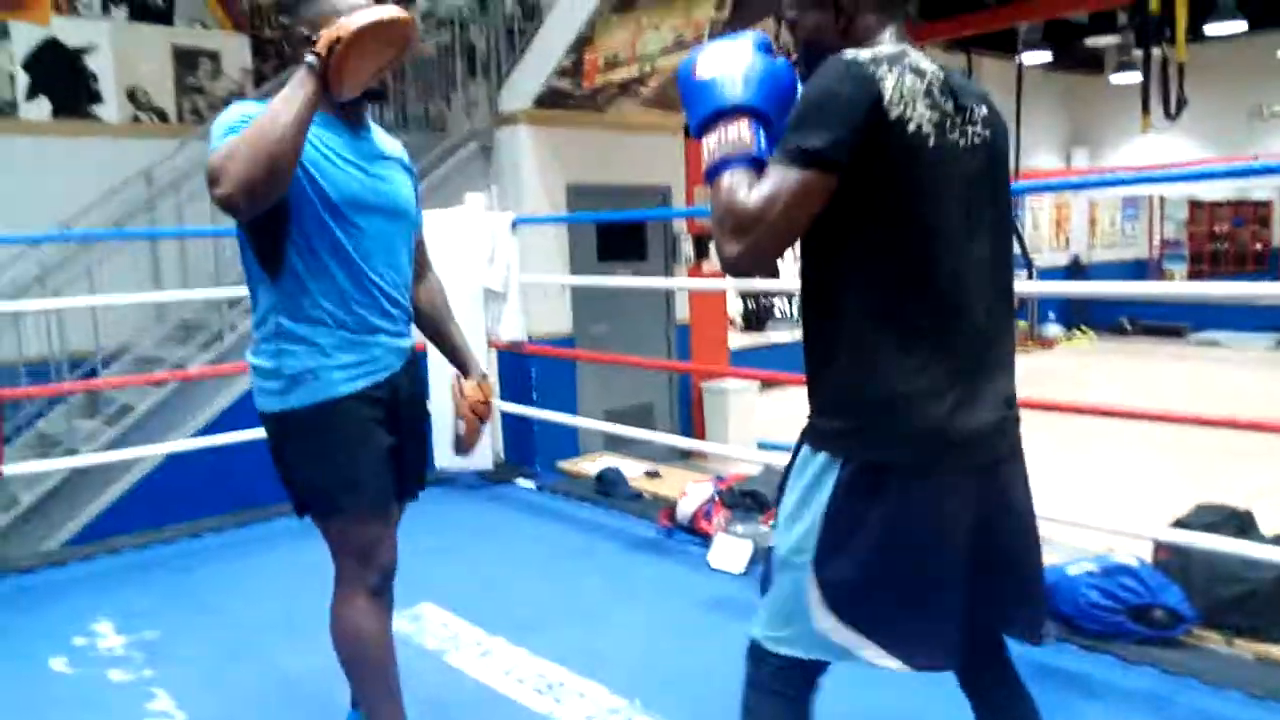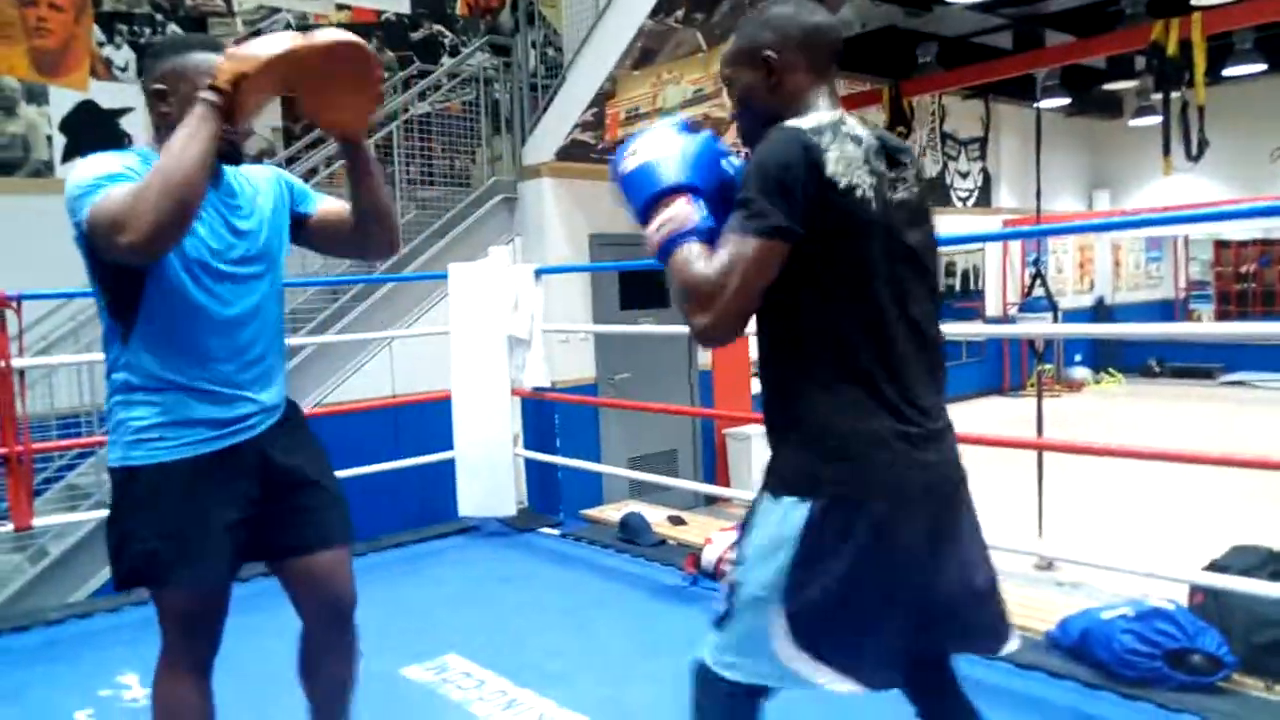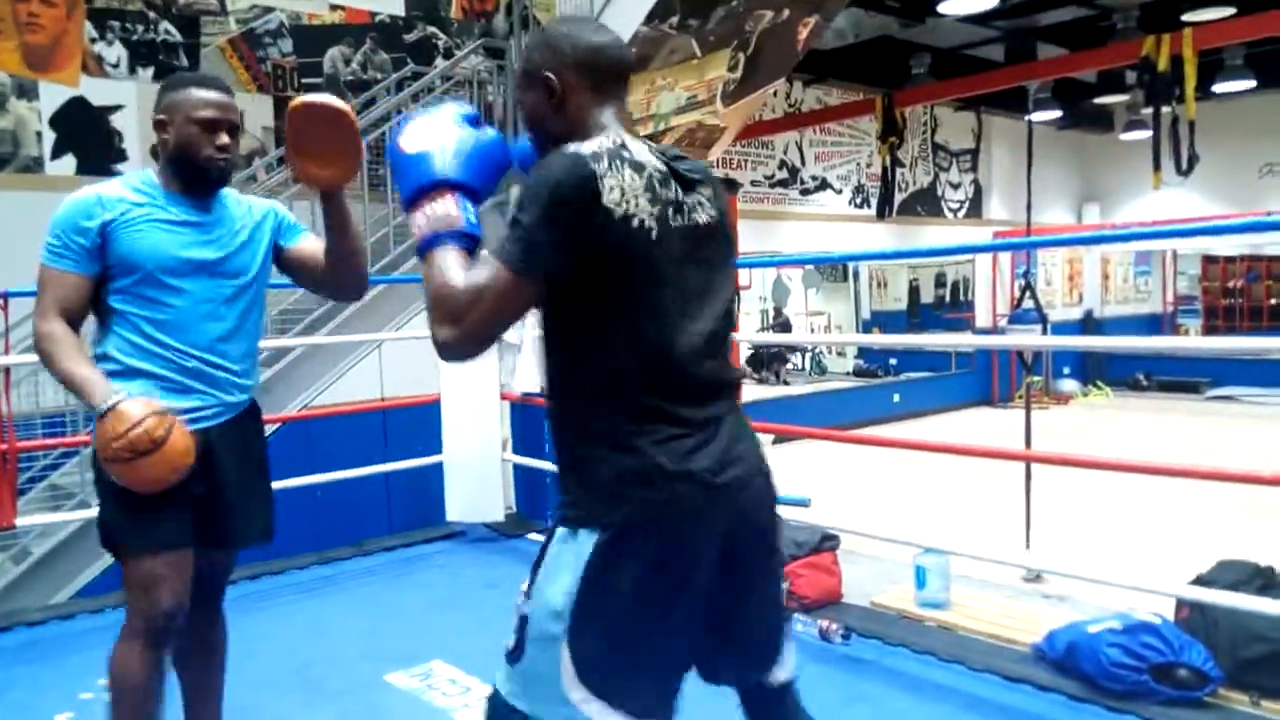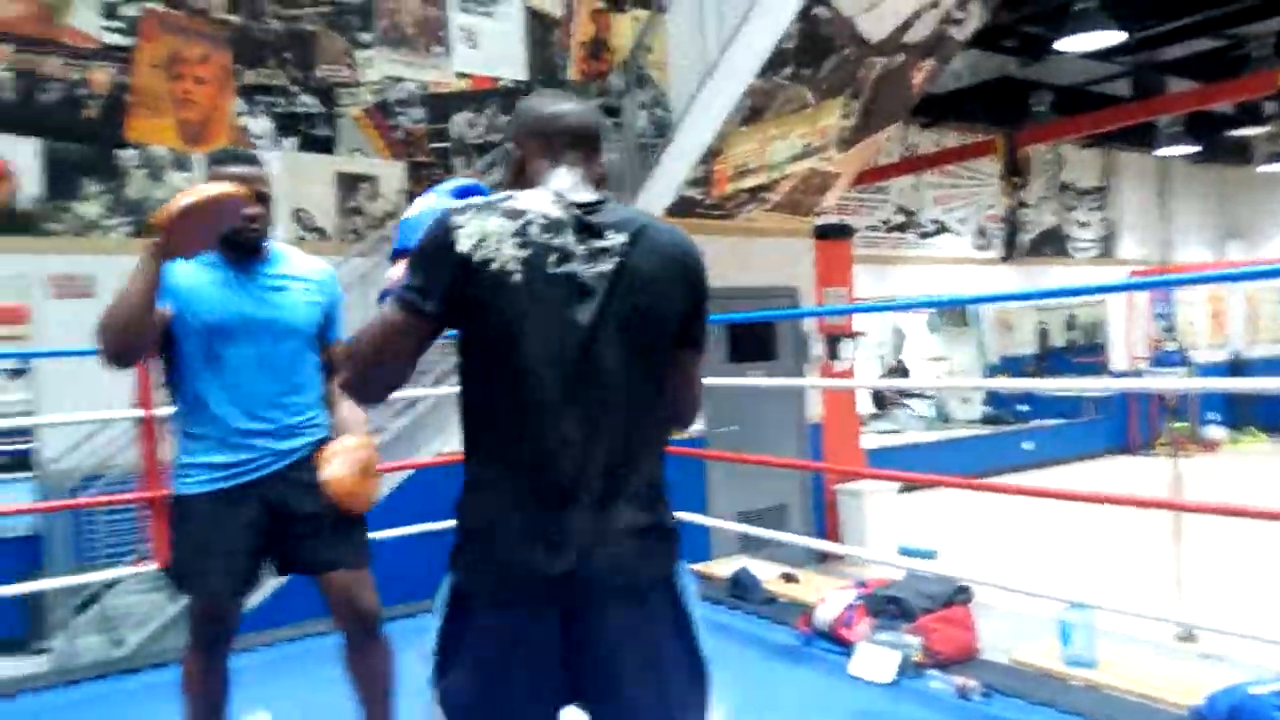
dt=1s
person 1, frame 1
left shoulder: (850, 85)
right shoulder: (977, 111)
left elbow: (749, 243)
left wrist: (726, 123)
left hip: (878, 441)
right hip: (981, 437)
right knee: (978, 648)
person 1, frame 2
left shoulder: (792, 155)
right shoulder: (893, 159)
left elbow: (714, 315)
left wrist: (672, 213)
right wrist: (740, 216)
left hip: (839, 479)
right hip: (927, 468)
person 1, frame 3
left shoulder: (571, 180)
right shoulder: (702, 184)
left elbow: (457, 331)
left wrist: (436, 205)
left hip: (634, 504)
right hip: (736, 483)
person 1, frame 4
left shoulder: (466, 232)
right shoulder: (672, 251)
left elbow: (365, 379)
left wrist: (413, 272)
left hip: (505, 568)
right hip: (635, 564)
person 2, frame 1
left shoulder: (392, 153)
right shoulder: (257, 123)
right elbow: (238, 191)
left wrist: (467, 365)
right wrist: (314, 70)
left hip: (393, 376)
right hip: (316, 385)
left knee: (369, 563)
right knee: (367, 569)
person 2, frame 2
left shoulder: (270, 187)
right shoulder: (107, 175)
left elbow: (379, 241)
right elbow: (140, 235)
left wrist: (352, 139)
right wrist: (208, 107)
left hip: (273, 431)
right hip: (172, 452)
left knee: (332, 601)
right knee: (192, 641)
person 2, frame 3
left shoulder: (262, 218)
right shoulder: (97, 208)
left elbow: (349, 284)
right elbow: (52, 323)
left wrist: (331, 192)
right wrist: (108, 401)
left hip: (231, 430)
left knee: (206, 598)
right knee: (158, 607)
person 2, frame 4
left shoulder: (315, 275)
right shoulder: (177, 276)
left elbow: (339, 372)
right elbow: (118, 351)
left wrist: (351, 435)
right wrist: (155, 255)
left hip: (305, 465)
right hip: (213, 480)
left knee: (360, 606)
right knee: (211, 627)
